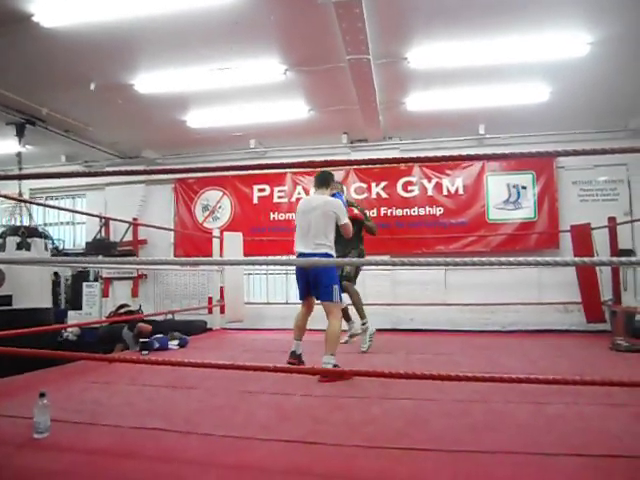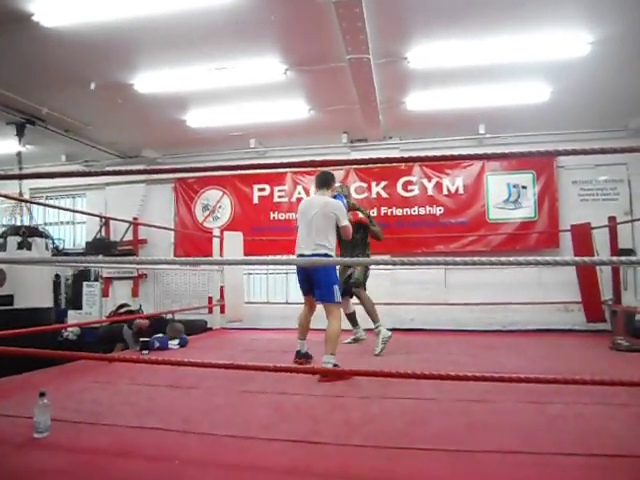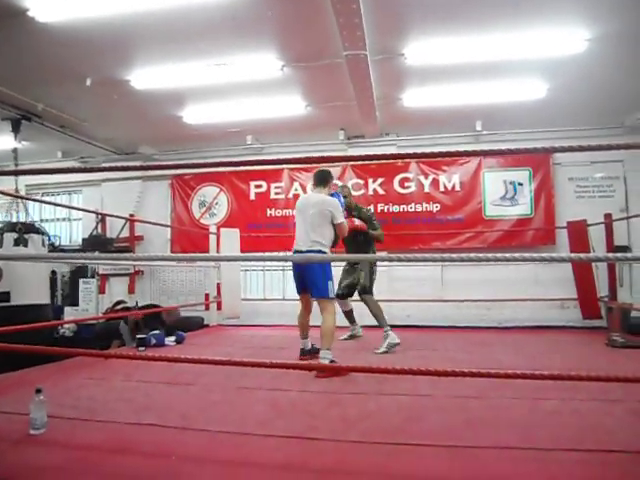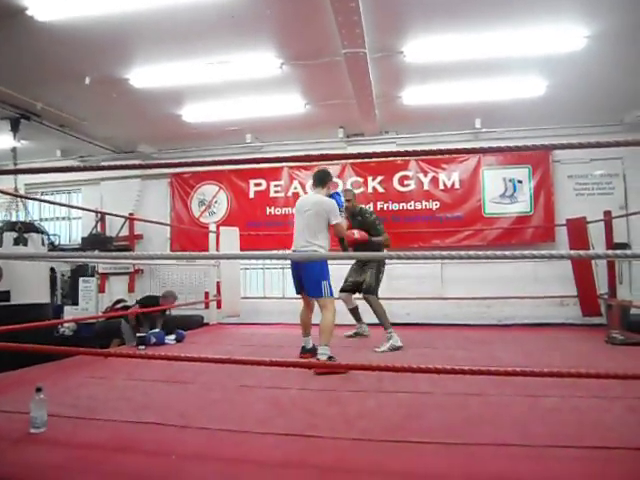
dt=0.1s
person 1, frame 1
left shoulder: (302, 203)
right shoulder: (335, 203)
right elbow: (348, 232)
left hip: (302, 259)
right hip: (323, 259)
left knee: (306, 307)
right knee: (334, 314)
left ankle: (295, 353)
right ankle: (328, 367)
person 1, frame 2
left shoulder: (303, 203)
right shoulder: (336, 205)
right elbow: (347, 234)
left hip: (303, 259)
right hip: (322, 260)
left knee: (309, 306)
right knee: (334, 314)
left ankle: (301, 351)
right ankle: (328, 366)
person 1, frame 3
left shoulder: (301, 201)
right shoulder: (332, 202)
right elbow: (343, 232)
right wrist: (341, 209)
left hip: (299, 255)
right hip: (317, 257)
left knee: (306, 304)
right knee: (328, 310)
left ankle: (306, 348)
right ankle: (325, 360)
person 1, frame 4
left shoulder: (301, 201)
right shoulder: (329, 203)
right elbow: (342, 232)
right wrist: (340, 209)
left hip: (297, 257)
right hip: (314, 258)
left knee: (308, 304)
right knee: (328, 308)
left ankle: (307, 347)
right ankle: (323, 357)
person 2, frame 1
left shoulder: (354, 208)
left elbow: (373, 231)
left wrist: (361, 219)
left hip: (354, 253)
right hip: (339, 256)
left knee: (347, 283)
left ankle: (366, 326)
right ankle: (353, 327)
person 2, frame 2
left shoulder: (361, 212)
left elbow: (379, 236)
left wrist: (367, 224)
left hip: (360, 258)
right hip: (345, 260)
left knee: (357, 290)
right knee: (343, 298)
left ankle: (380, 331)
right ankle: (358, 332)
person 2, frame 3
left shoulder: (364, 213)
left elbow: (381, 237)
left wrist: (366, 230)
left hip: (366, 260)
right hip: (352, 262)
left knee: (365, 295)
right knee: (341, 297)
left ankle: (390, 336)
right ankle: (354, 328)
person 2, frame 4
left shoulder: (369, 216)
right shoulder: (346, 219)
left elbow: (386, 241)
right elbow: (344, 248)
left wrist: (368, 239)
right wrist: (342, 240)
left hip: (375, 260)
right hip: (360, 261)
left knee: (369, 295)
right knee: (345, 293)
left ankle: (393, 338)
right ankle: (361, 327)
